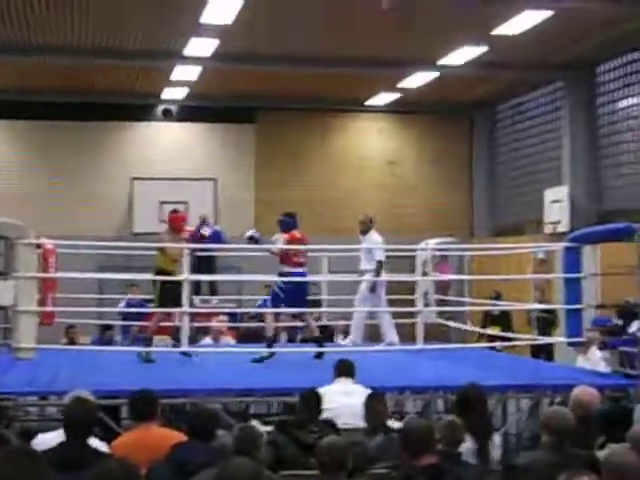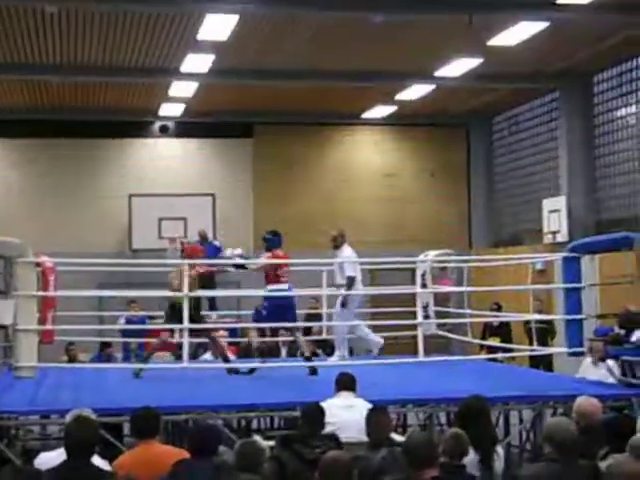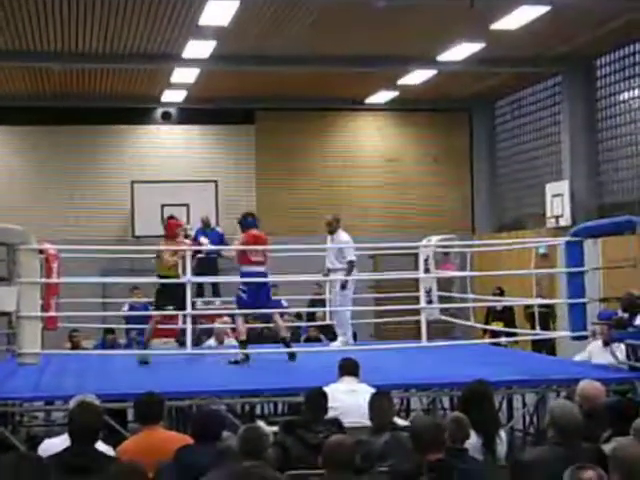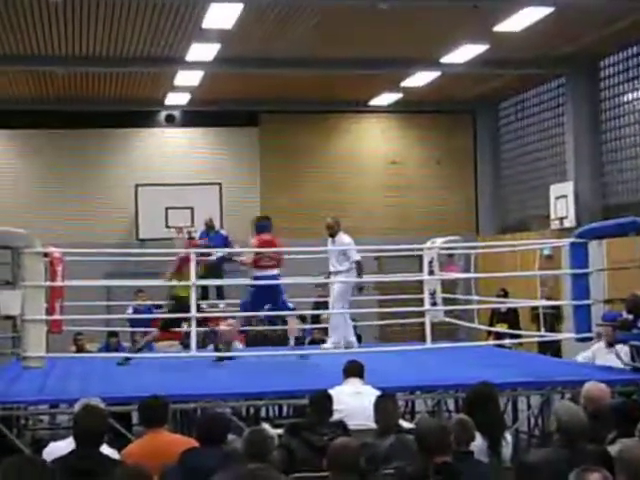
dt=0.5s
person 1, frame 1
left shoulder: (285, 237)
right shoulder: (303, 238)
left elbow: (276, 251)
left wrist: (258, 241)
left hip: (288, 277)
right hip: (301, 277)
left knee: (270, 311)
right knee: (303, 313)
left ankle: (269, 349)
right ankle: (319, 345)
person 1, frame 2
left shoulder: (268, 256)
right shoulder: (285, 257)
left elbow: (255, 267)
left hip: (273, 295)
right hip: (287, 295)
left knee: (256, 327)
right knee: (295, 331)
right ankle: (311, 364)
person 1, frame 3
left shoulder: (244, 237)
right shoulder: (264, 238)
left elbow: (233, 256)
left hip: (248, 277)
right hip: (263, 276)
left knee: (239, 315)
right knee: (273, 313)
left ankle: (244, 352)
right ankle: (289, 347)
person 1, frame 4
left shoulder: (255, 241)
right shoulder: (277, 242)
left elbow: (249, 261)
right elbow: (280, 262)
left hip: (259, 281)
right hip: (274, 280)
right ankle: (295, 344)
person 2, frame 1
left shoulder: (178, 236)
right shoulder: (165, 238)
right elbow: (175, 256)
right wrist: (182, 240)
left hip: (175, 277)
right hip: (164, 278)
right knee: (161, 314)
right ankle: (145, 349)
person 2, frame 2
left shoulder: (198, 270)
right shoulder: (178, 271)
right elbow: (175, 287)
right wrist: (189, 275)
left hip: (191, 310)
right hip: (176, 309)
left knee: (213, 337)
right knee: (164, 339)
person 2, frame 3
left shoulder: (178, 243)
right shoulder: (164, 244)
right elbow: (169, 262)
right wrist: (182, 250)
left hip: (177, 282)
right hip: (165, 283)
left knee: (189, 314)
right knee: (157, 317)
right ankle: (143, 350)
person 2, frame 4
right shoulder: (181, 260)
right elbow: (168, 278)
right wrist: (177, 265)
left hip: (190, 302)
right hip: (178, 301)
right knee: (159, 332)
right ankle: (131, 355)
person 3, frame 1
left shoulder: (374, 239)
right shoulder: (367, 238)
left elbow: (380, 262)
left wrist: (374, 280)
right wrist: (362, 273)
left hip: (372, 277)
right hip: (370, 277)
left knee: (360, 306)
right knee: (381, 309)
left ankle: (354, 339)
right ankle: (391, 340)
person 3, frame 2
left shoulder: (346, 254)
right shoulder: (342, 253)
left elbow: (351, 277)
left wrist: (345, 296)
right wrist: (343, 291)
left hip: (350, 291)
right hip: (351, 291)
left knee: (340, 322)
right knee: (352, 322)
left ankle: (341, 354)
right ankle: (375, 342)
person 3, frame 3
left shoulder: (344, 239)
right shoulder: (330, 238)
left elbow: (352, 261)
left wrist: (346, 279)
right wrist: (328, 271)
left hip: (344, 277)
right hip: (335, 276)
left knee: (342, 308)
right knee: (335, 308)
left ankle: (344, 339)
right ankle: (344, 337)
person 3, frame 4
left shoulder: (346, 241)
right shoulder: (330, 241)
left elbow: (357, 261)
left wrist: (359, 280)
right wrist: (330, 274)
left hip: (345, 278)
right hip: (336, 278)
left knee: (336, 309)
right knee: (342, 310)
left ankle: (335, 341)
right ankle: (350, 341)
